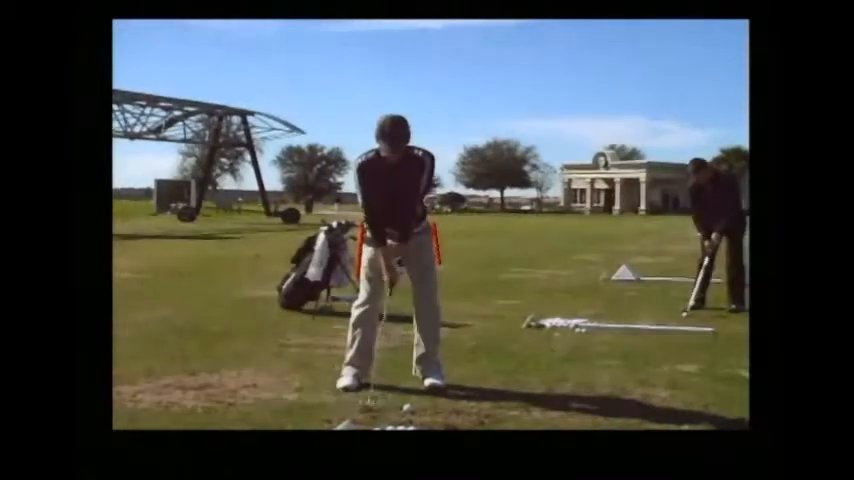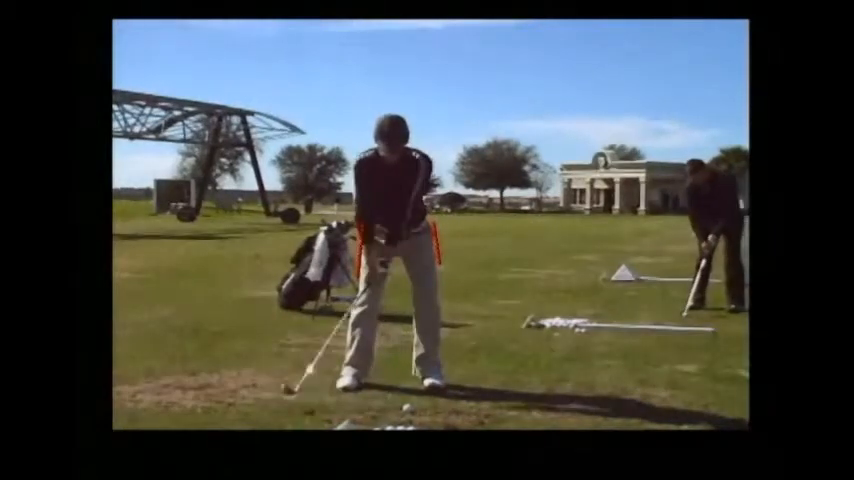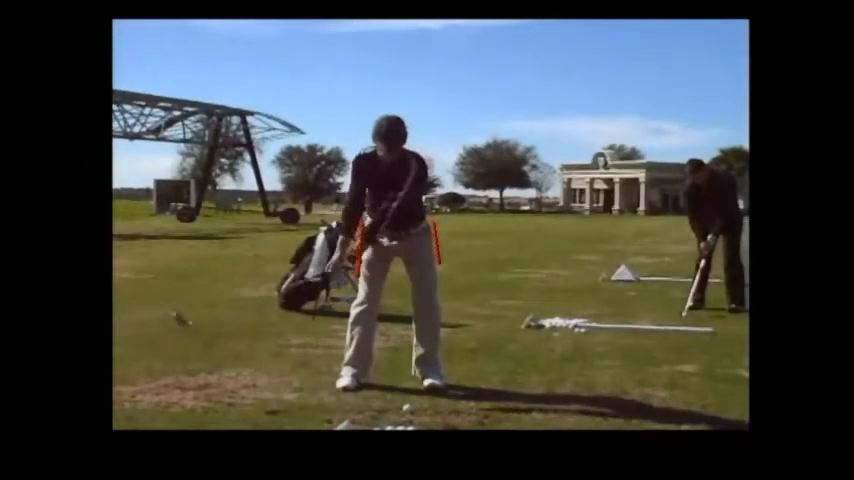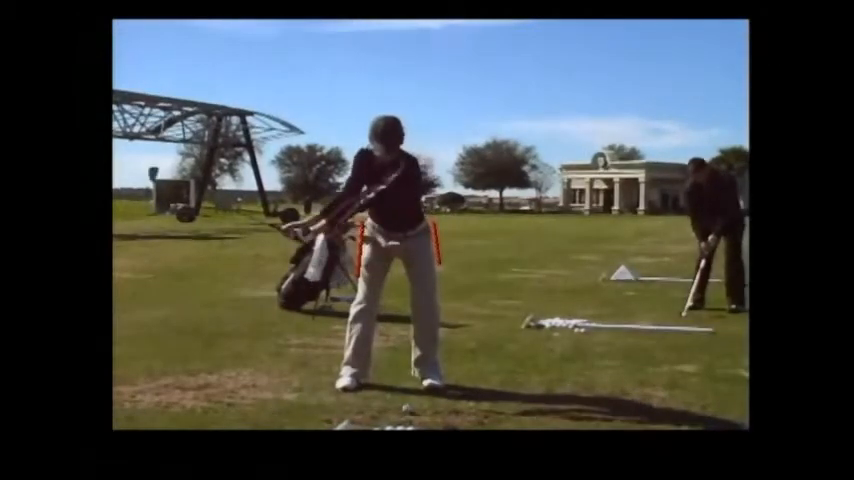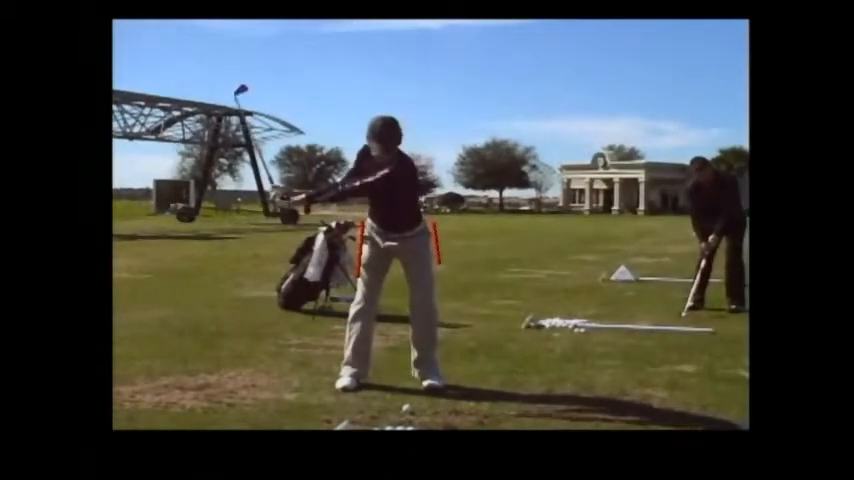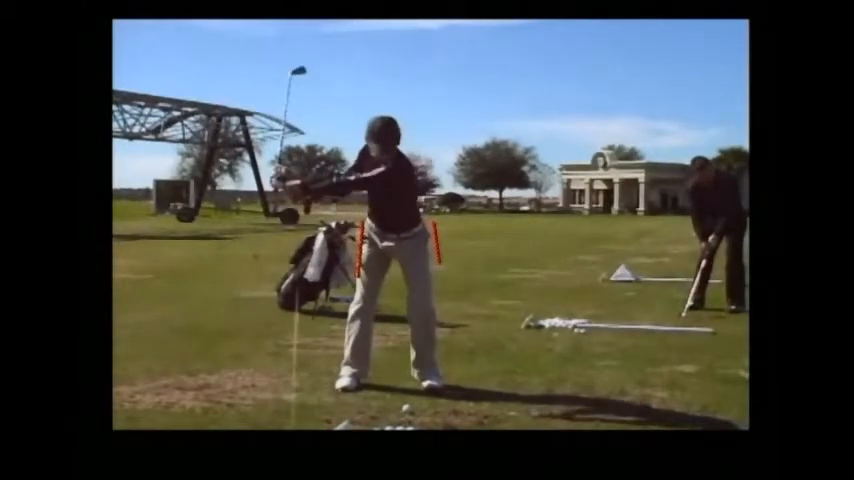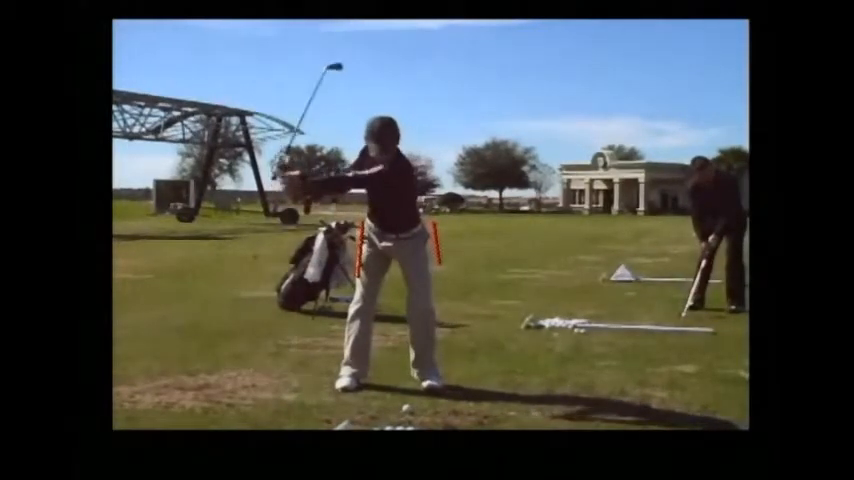
dt=0.3s
person 1, frame 1
left shoulder: (423, 161)
right shoulder: (365, 164)
left elbow: (413, 205)
right elbow: (371, 213)
left wrist: (401, 247)
right wrist: (385, 259)
left hip: (415, 233)
right hip: (378, 234)
left knee: (427, 300)
right knee: (367, 300)
left ankle: (430, 367)
right ankle: (354, 368)
person 1, frame 2
left shoulder: (421, 163)
right shoulder: (365, 163)
left elbow: (408, 208)
right elbow: (364, 209)
left wrist: (387, 252)
right wrist: (367, 252)
left hip: (414, 234)
right hip: (377, 234)
left knee: (427, 299)
right knee: (366, 300)
left ankle: (429, 367)
right ankle: (354, 368)
person 1, frame 3
left shoulder: (416, 165)
right shoulder: (363, 161)
left elbow: (396, 207)
right elbow: (354, 203)
left wrist: (362, 245)
right wrist: (342, 246)
left hip: (414, 234)
right hip: (377, 234)
left knee: (427, 300)
right knee: (365, 300)
left ankle: (429, 367)
right ankle: (354, 368)
person 1, frame 4
left shoulder: (408, 166)
right shoulder: (364, 158)
left elbow: (374, 199)
right elbow: (349, 193)
left wrist: (329, 222)
right wrist: (315, 218)
left hip: (413, 235)
right hip: (378, 232)
left knee: (425, 301)
right knee: (365, 300)
left ankle: (427, 368)
right ankle: (353, 368)
person 1, frame 5
left shoulder: (403, 167)
right shoulder: (366, 156)
left elbow: (361, 190)
right elbow: (346, 184)
left wrist: (313, 196)
right wrist: (313, 196)
left hip: (412, 236)
right hip: (377, 233)
left knee: (424, 302)
right knee: (364, 300)
left ankle: (427, 369)
right ankle: (353, 369)
person 1, frame 6
left shoulder: (399, 168)
right shoulder: (367, 154)
left elbow: (353, 184)
right elbow: (346, 182)
left wrist: (306, 188)
right wrist: (308, 187)
left hip: (409, 237)
right hip: (375, 233)
left knee: (421, 303)
right knee: (362, 301)
left ankle: (426, 369)
right ankle: (352, 369)
person 1, frame 7
left shoulder: (399, 168)
right shoulder: (369, 154)
left elbow: (352, 181)
right elbow: (345, 180)
left wrist: (308, 181)
right wrist: (310, 183)
left hip: (409, 238)
right hip: (376, 234)
left knee: (421, 304)
right knee: (363, 301)
left ankle: (427, 370)
right ankle: (352, 369)
person 2, frame 1
left shoulder: (729, 180)
right shoulder: (694, 187)
left elbow: (733, 210)
right elbow: (697, 214)
left wrist: (719, 232)
right wrist: (705, 237)
left hip: (733, 222)
right hip: (709, 223)
left knee: (734, 260)
right knee: (705, 260)
left ankle: (737, 301)
right ankle: (699, 299)
person 2, frame 2
left shoulder: (727, 181)
right shoulder: (692, 187)
left elbow: (730, 211)
right elbow: (694, 215)
left wrist: (715, 234)
right wrist: (702, 239)
left hip: (731, 221)
right hip: (707, 223)
left knee: (732, 259)
right knee: (703, 259)
left ankle: (736, 301)
right ankle: (698, 298)
person 2, frame 3
left shoulder: (726, 180)
right shoulder: (691, 187)
left elbow: (728, 211)
right elbow: (693, 215)
left wrist: (715, 234)
right wrist: (701, 239)
left hip: (730, 221)
right hip: (706, 223)
left knee: (731, 259)
right knee: (702, 259)
left ankle: (736, 301)
right ankle: (697, 299)
person 2, frame 4
left shoulder: (727, 181)
right shoulder: (692, 187)
left elbow: (730, 212)
right elbow: (694, 215)
left wrist: (716, 234)
right wrist: (701, 239)
left hip: (732, 222)
right hip: (708, 223)
left knee: (733, 259)
right knee: (703, 258)
left ankle: (736, 301)
right ankle: (697, 299)
person 2, frame 5
left shoulder: (728, 181)
right shoulder: (694, 186)
left elbow: (731, 212)
right elbow: (695, 214)
left wrist: (717, 234)
right wrist: (702, 239)
left hip: (734, 221)
right hip: (710, 222)
left knee: (733, 259)
right knee: (704, 258)
left ankle: (736, 301)
right ankle: (697, 298)
person 2, frame 6
left shoulder: (729, 181)
right shoulder: (694, 186)
left elbow: (731, 212)
right elbow: (696, 214)
left wrist: (717, 234)
right wrist: (702, 239)
left hip: (734, 221)
right hip: (711, 221)
left knee: (733, 259)
right knee: (705, 258)
left ankle: (736, 301)
right ankle: (697, 298)
person 2, frame 7
left shoulder: (729, 181)
right shoulder: (695, 186)
left elbow: (731, 212)
right elbow: (696, 214)
left wrist: (717, 234)
right wrist: (702, 238)
left hip: (734, 221)
right hip: (711, 221)
left knee: (733, 259)
right knee: (705, 258)
left ankle: (736, 301)
right ankle: (698, 298)
